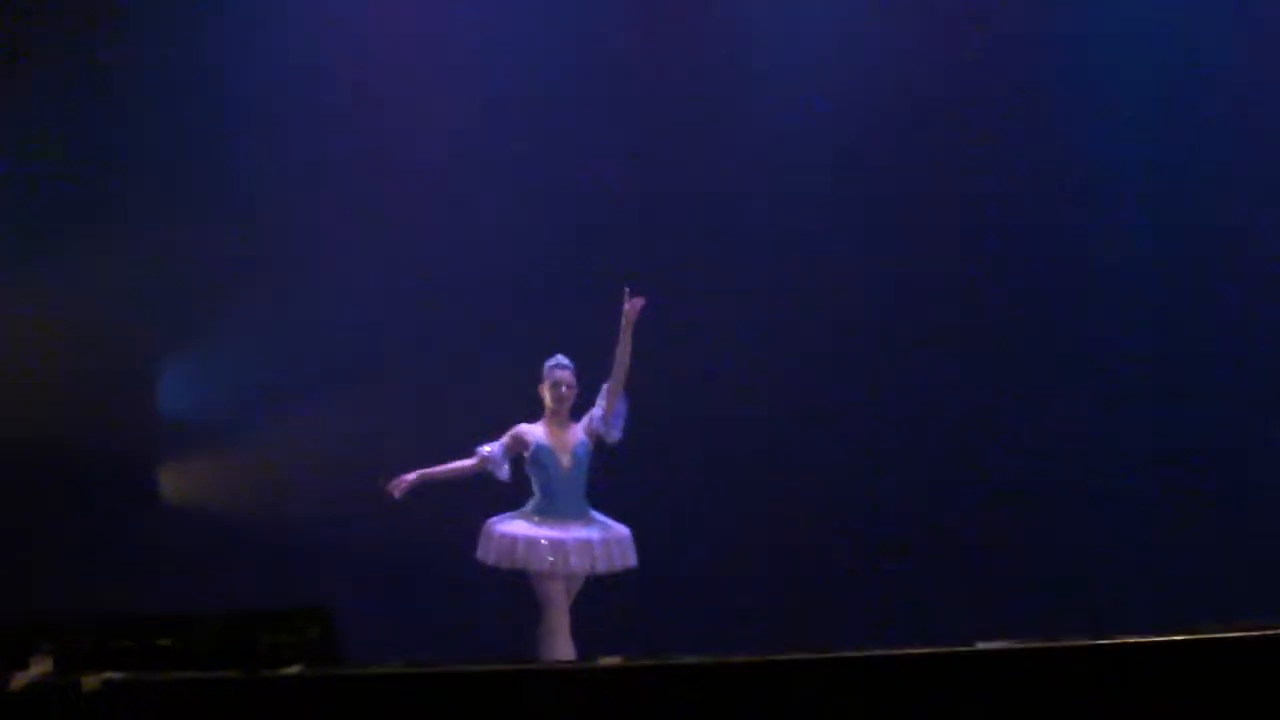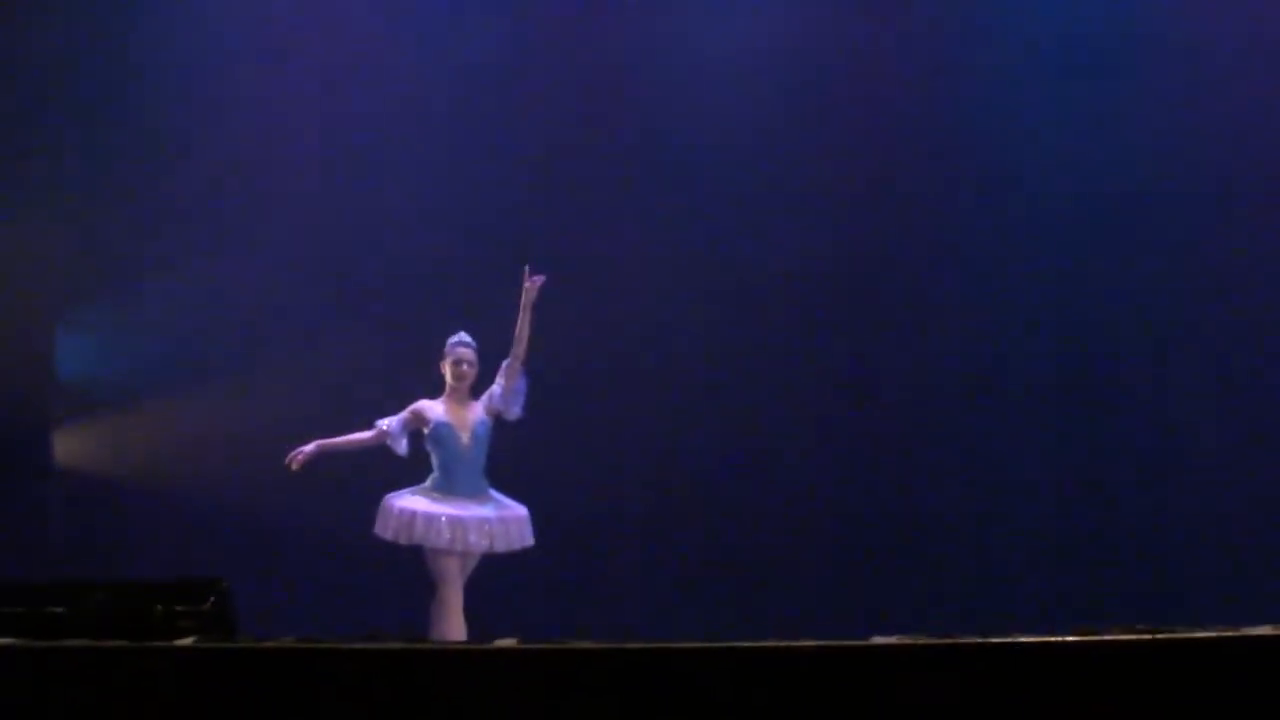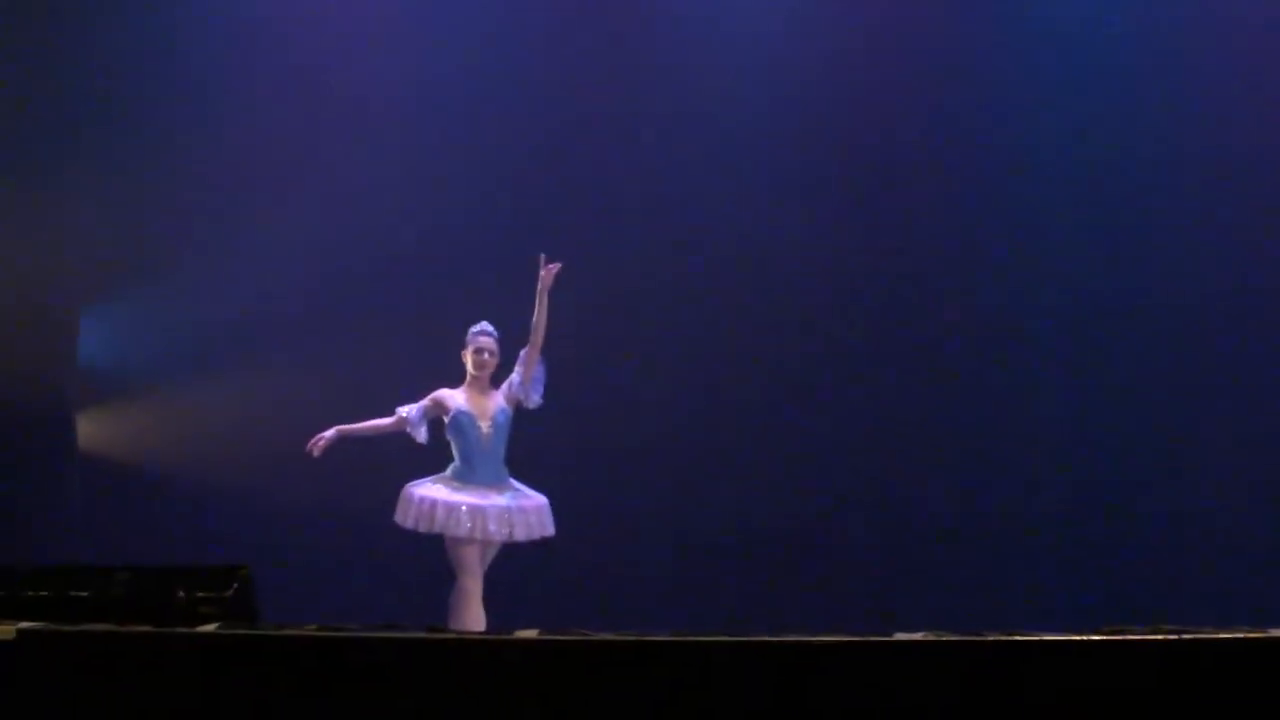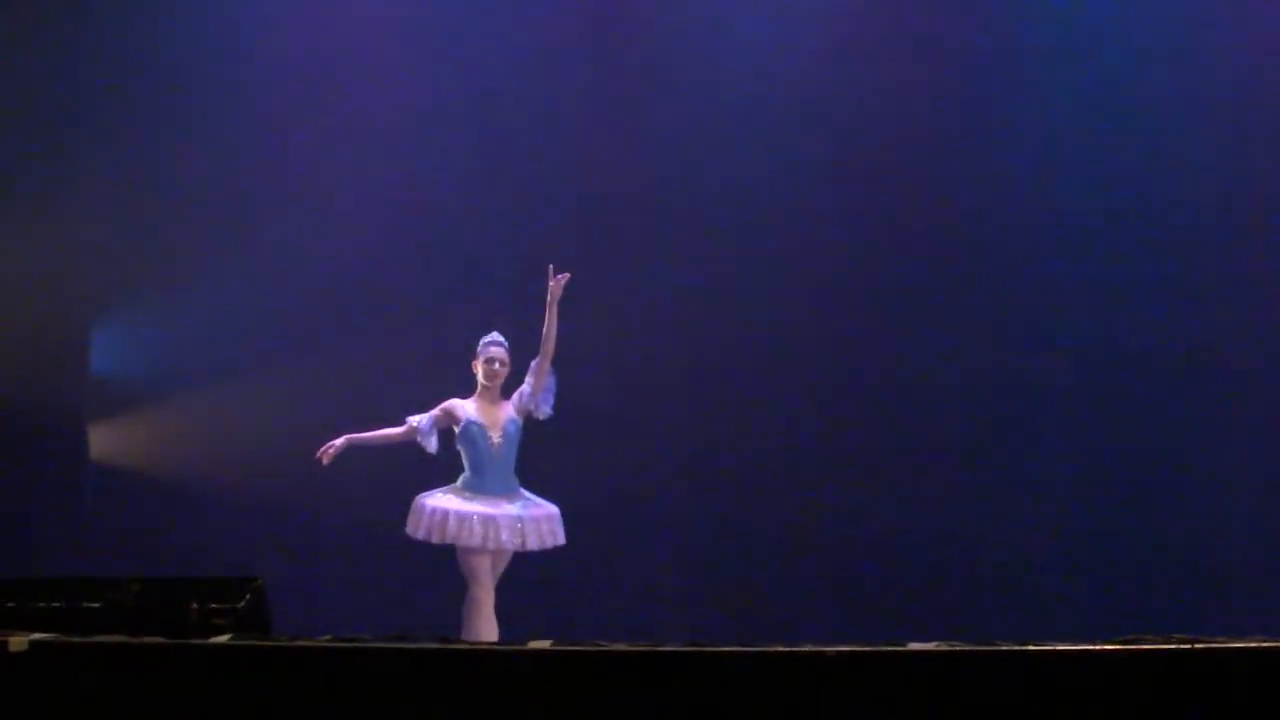
dt=0.4s
person 1, frame 1
left shoulder: (587, 430)
right shoulder: (525, 434)
left elbow: (617, 381)
right elbow: (475, 463)
left wrist: (627, 326)
right wrist: (420, 475)
left hip: (580, 531)
right hip: (540, 530)
left knee: (559, 613)
right knee: (555, 614)
person 1, frame 2
left shoulder: (486, 407)
right shoulder: (425, 410)
left elbow: (516, 358)
right elbow: (373, 436)
left wrist: (526, 304)
right wrist: (318, 446)
left hip: (477, 508)
right hip: (439, 505)
left knee: (451, 591)
right knee: (450, 592)
person 1, frame 3
left shoulder: (507, 396)
right shoulder: (446, 399)
left elbow: (535, 346)
right elbow: (393, 422)
left wrist: (542, 291)
right wrist: (339, 431)
left hip: (498, 497)
right hip: (459, 495)
left knee: (470, 581)
right knee: (470, 582)
person 1, frame 4
left shoulder: (518, 406)
right shoulder: (457, 409)
left elbow: (546, 356)
right elbow: (403, 432)
left wrist: (553, 302)
right wrist: (349, 439)
left hip: (508, 507)
right hip: (471, 505)
left knee: (482, 591)
right knee: (481, 592)
